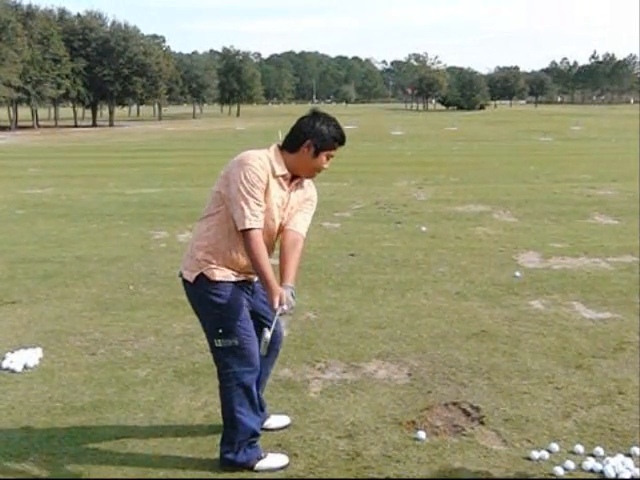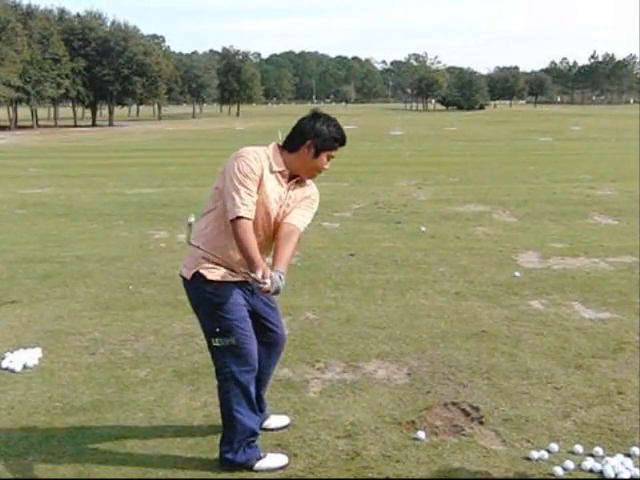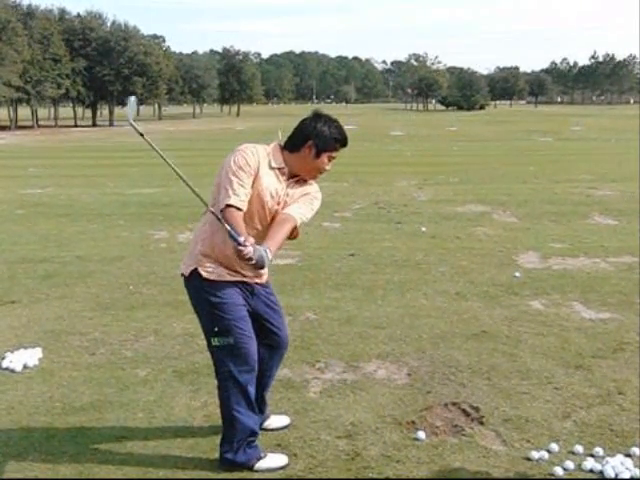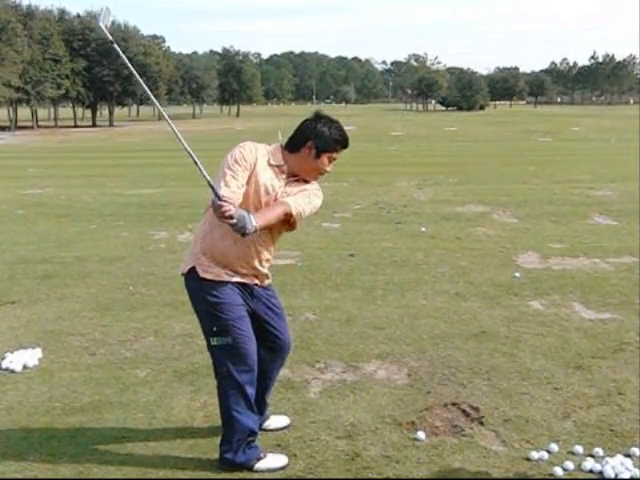
dt=0.4s
person 1, frame 1
left shoulder: (306, 191)
right shoulder: (252, 166)
left elbow: (292, 237)
right elbow: (249, 232)
left wrist: (288, 286)
right wrist: (272, 287)
left hip: (245, 275)
right hip: (211, 274)
left knee: (269, 339)
right knee: (241, 358)
left ankle: (251, 412)
right ankle: (240, 450)
person 1, frame 2
left shoulder: (307, 193)
right shoulder: (249, 161)
left elbow: (289, 231)
right elbow: (240, 220)
left wrist: (277, 272)
right wrist: (258, 268)
left hip: (249, 275)
right hip: (210, 273)
left knee: (272, 339)
right knee: (240, 358)
left ankle: (252, 412)
right ankle: (240, 450)
person 1, frame 3
left shoulder: (309, 192)
right shoulder: (249, 157)
left elbow: (286, 221)
right elbow: (229, 209)
left wrist: (264, 252)
right wrist: (243, 241)
left hip: (252, 275)
right hip: (212, 272)
left knee: (275, 340)
right knee: (240, 358)
left ankle: (252, 413)
right ankle: (239, 450)
person 1, frame 4
left shoulder: (310, 192)
right shoulder: (249, 154)
left elbow: (281, 210)
right elbow: (222, 201)
left wrist: (250, 221)
right wrist: (230, 213)
left hip: (255, 277)
right hip: (212, 272)
left knee: (277, 343)
right knee: (240, 359)
left ankle: (253, 413)
right ankle: (239, 450)
